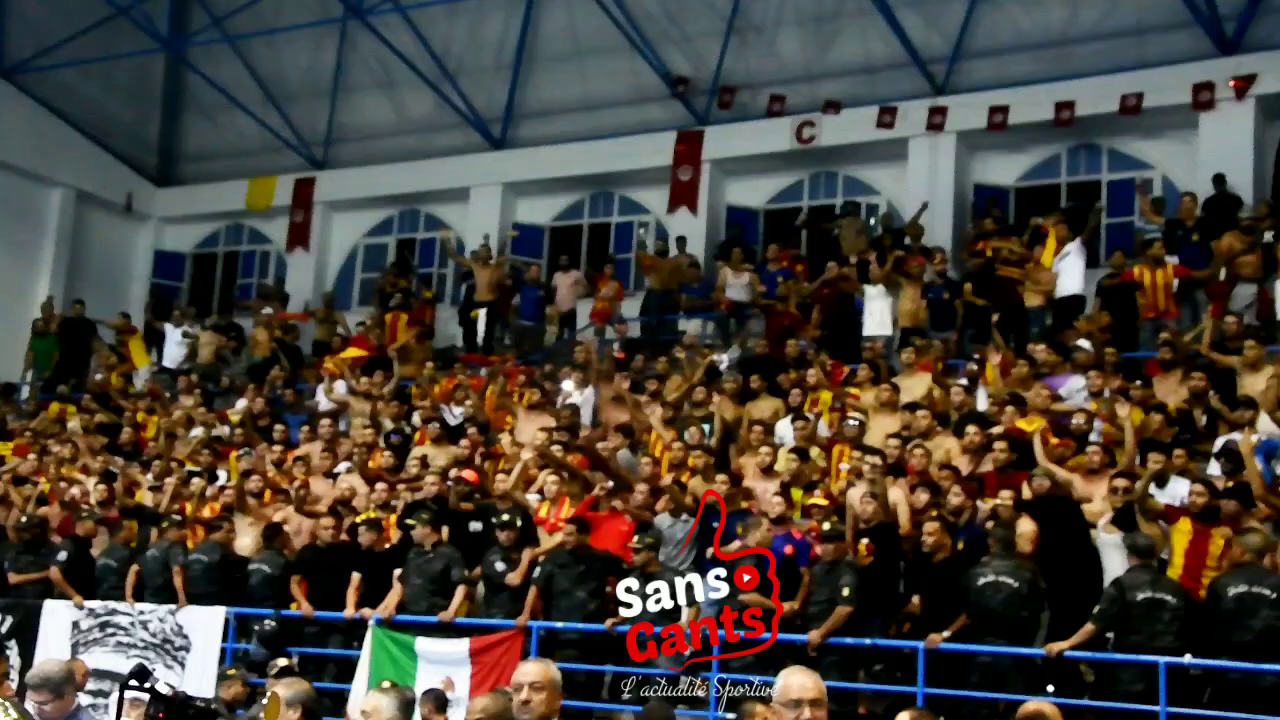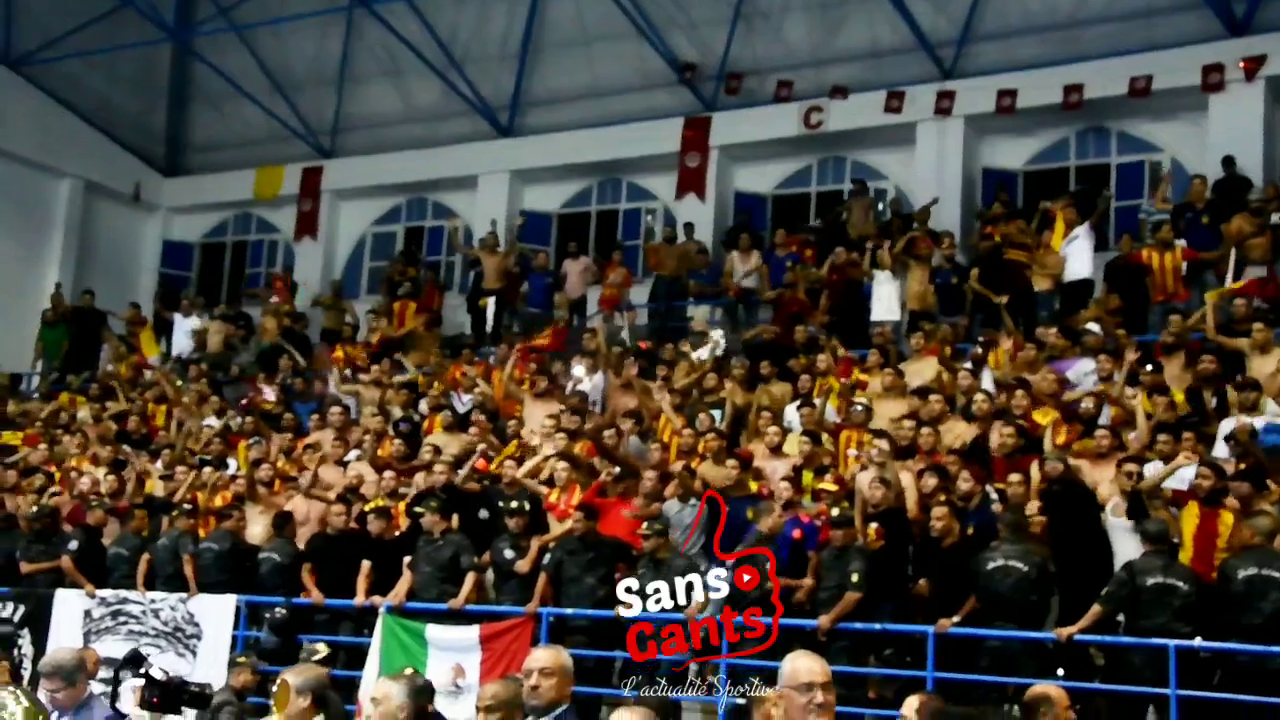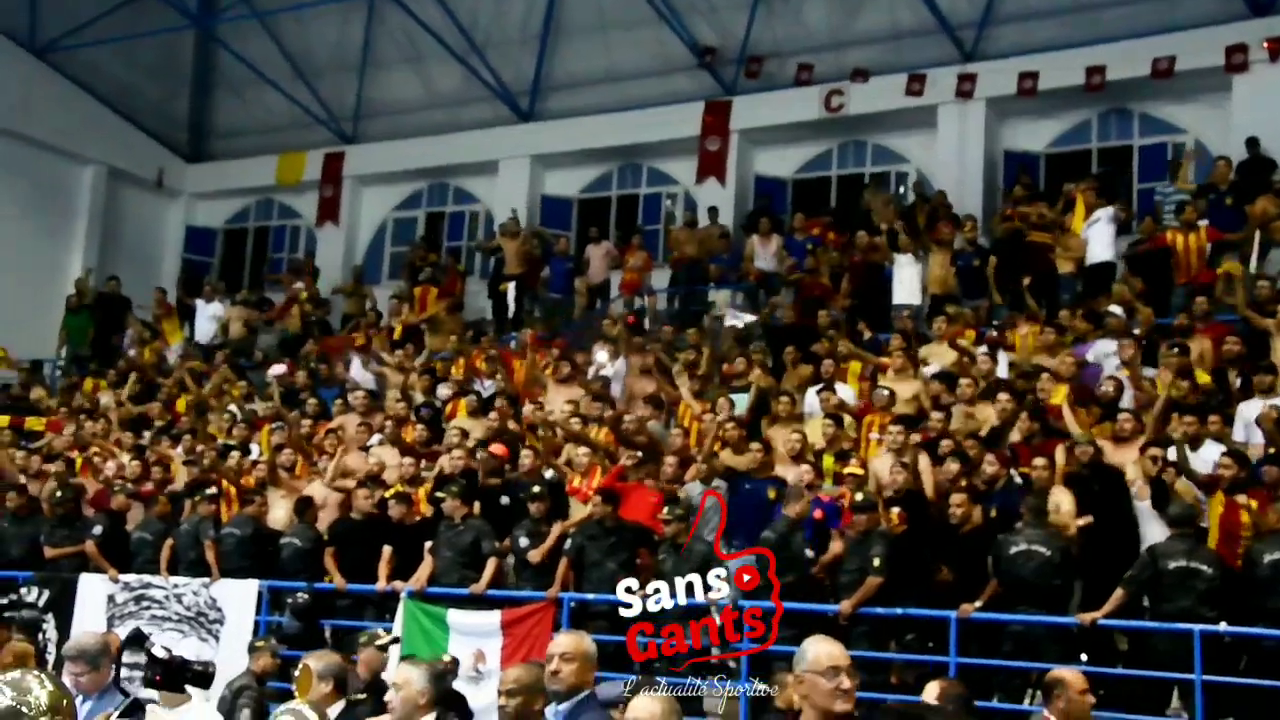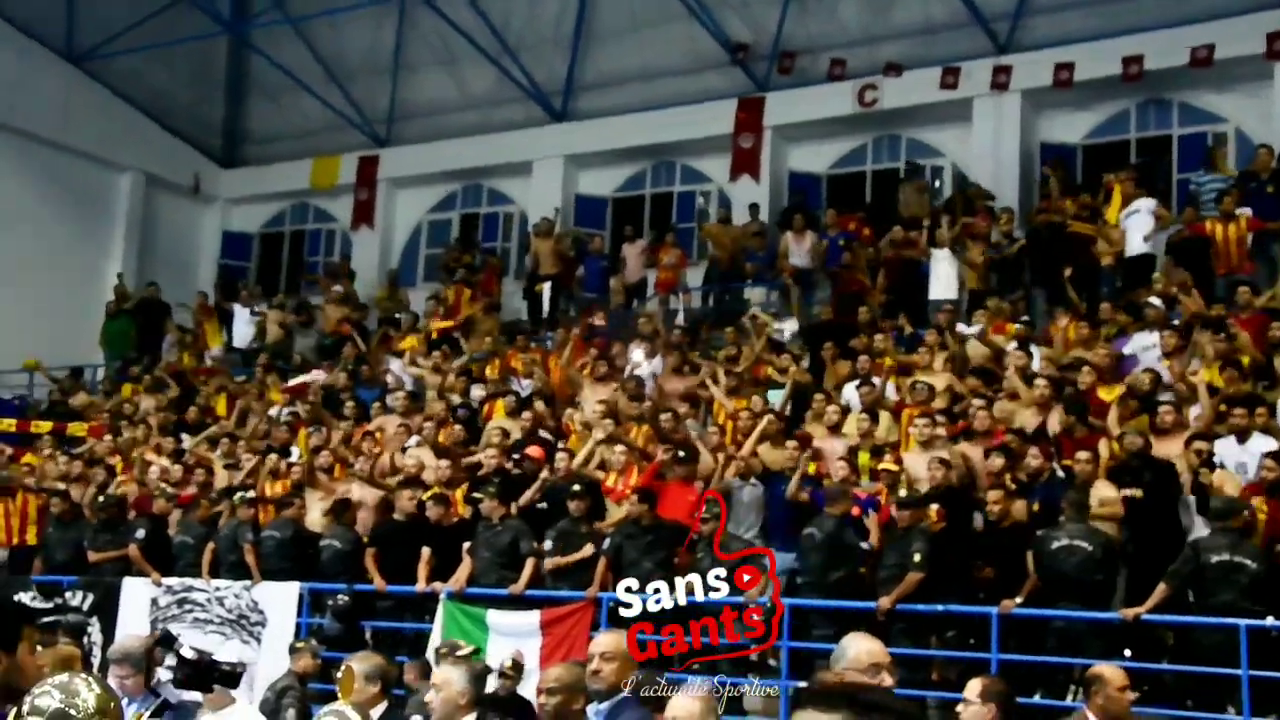
dt=0.2s
person 1, frame 1
left shoulder: (976, 573)
right shoulder: (1028, 574)
left elbow: (969, 613)
right elbow: (1037, 614)
left wrist: (946, 633)
right wrist: (1027, 642)
person 1, frame 2
left shoulder: (985, 558)
right shoulder: (1038, 559)
left elbow: (977, 597)
right elbow: (1046, 599)
left wrist: (955, 619)
right wrist: (1038, 627)
right hip: (1026, 634)
left knee: (989, 694)
person 1, frame 3
left shoulder: (1006, 542)
right shoulder: (1061, 544)
left elbow: (998, 581)
right elbow: (1069, 585)
left wrist: (978, 604)
right wrist: (1060, 611)
left knee: (1011, 678)
person 1, frame 4
left shoulder: (1047, 538)
right shoulder: (1102, 540)
left elbow: (1038, 576)
right elbow: (1111, 580)
left wrist: (1018, 600)
right wrist: (1101, 607)
left hip: (1057, 614)
right hip: (1091, 615)
left knee: (1054, 675)
right knee: (1095, 676)
person 2, frame 1
left shoulder: (1123, 584)
right shoulder: (1175, 589)
left elbow: (1099, 621)
right elbow: (1184, 628)
left wrist: (1068, 644)
left hip: (1130, 669)
person 2, frame 2
left shoulder: (1134, 569)
right shoulder: (1188, 574)
left elbow: (1106, 603)
right elbow: (1197, 615)
left wrist: (1076, 628)
left hip: (1141, 653)
right hip: (1178, 656)
person 2, frame 3
left shoulder: (1157, 552)
right shoulder: (1213, 558)
left elbow: (1129, 586)
right elbow: (1222, 600)
left wrist: (1101, 613)
left hip: (1164, 638)
right hip: (1203, 640)
person 2, frame 4
left shoulder: (1200, 547)
right shoulder: (1256, 552)
left elbow: (1172, 580)
right elbow: (1268, 594)
left wrist: (1144, 608)
left hip: (1209, 633)
left knee: (1207, 701)
